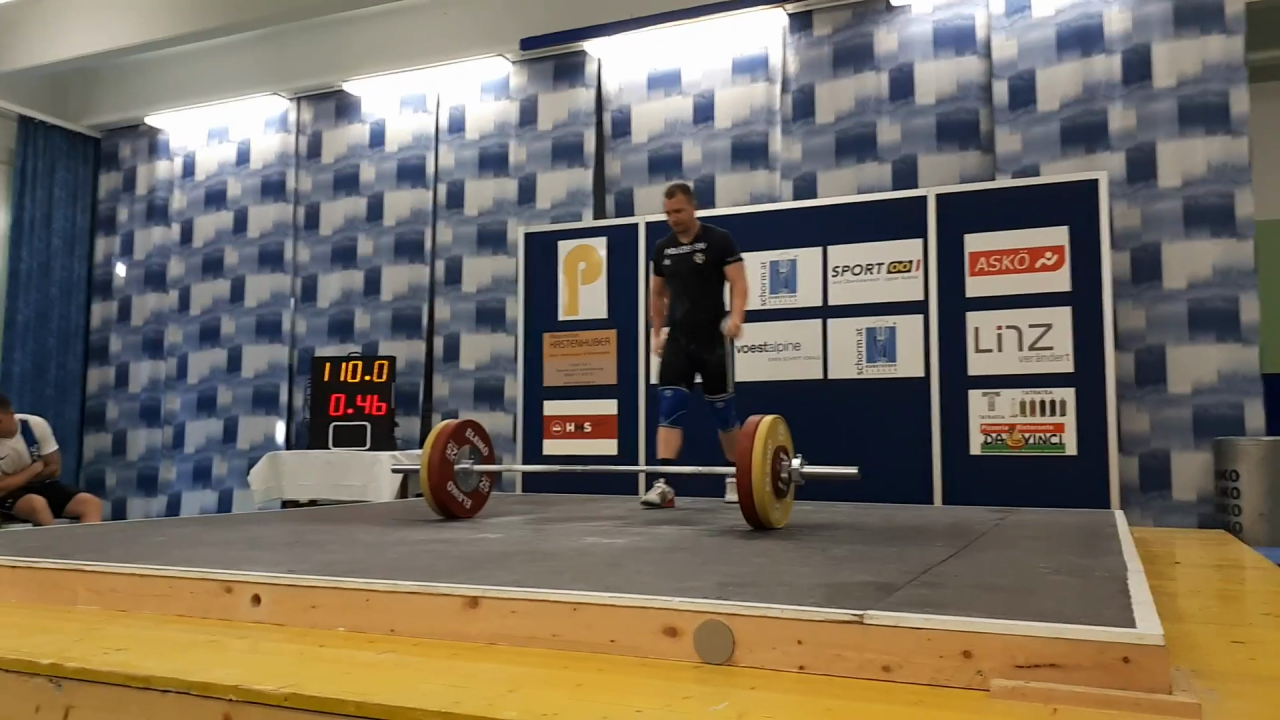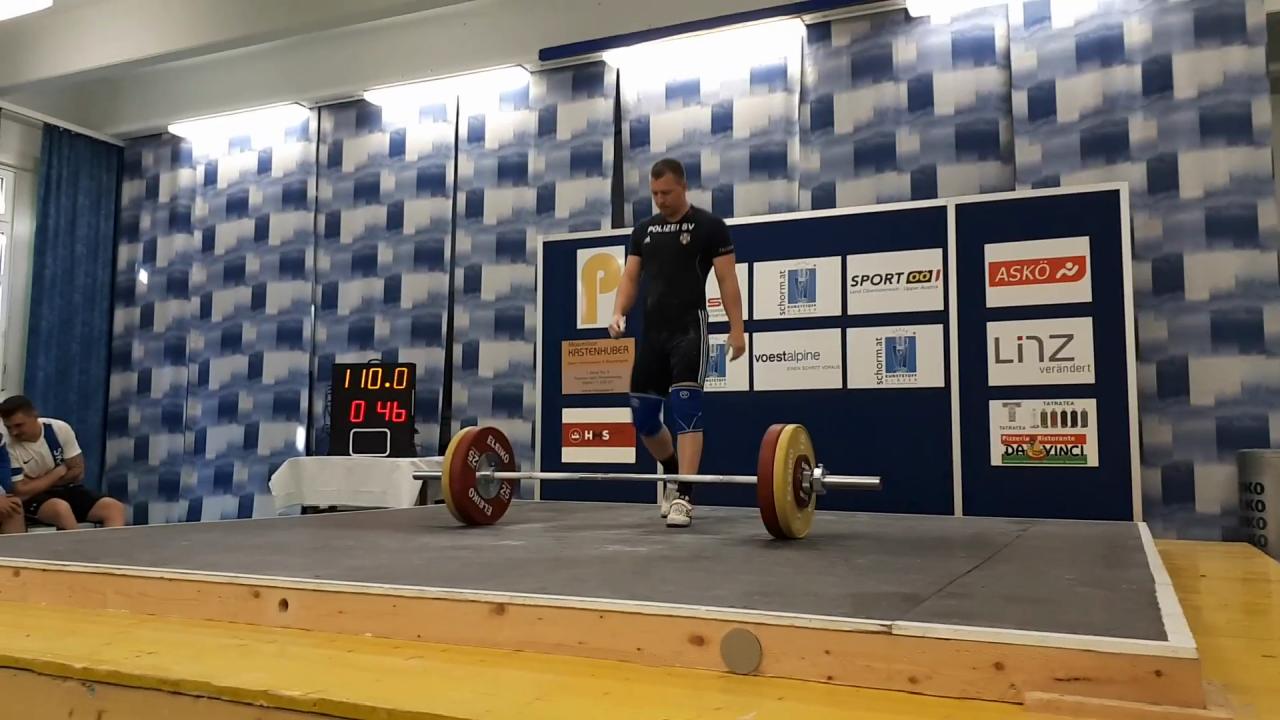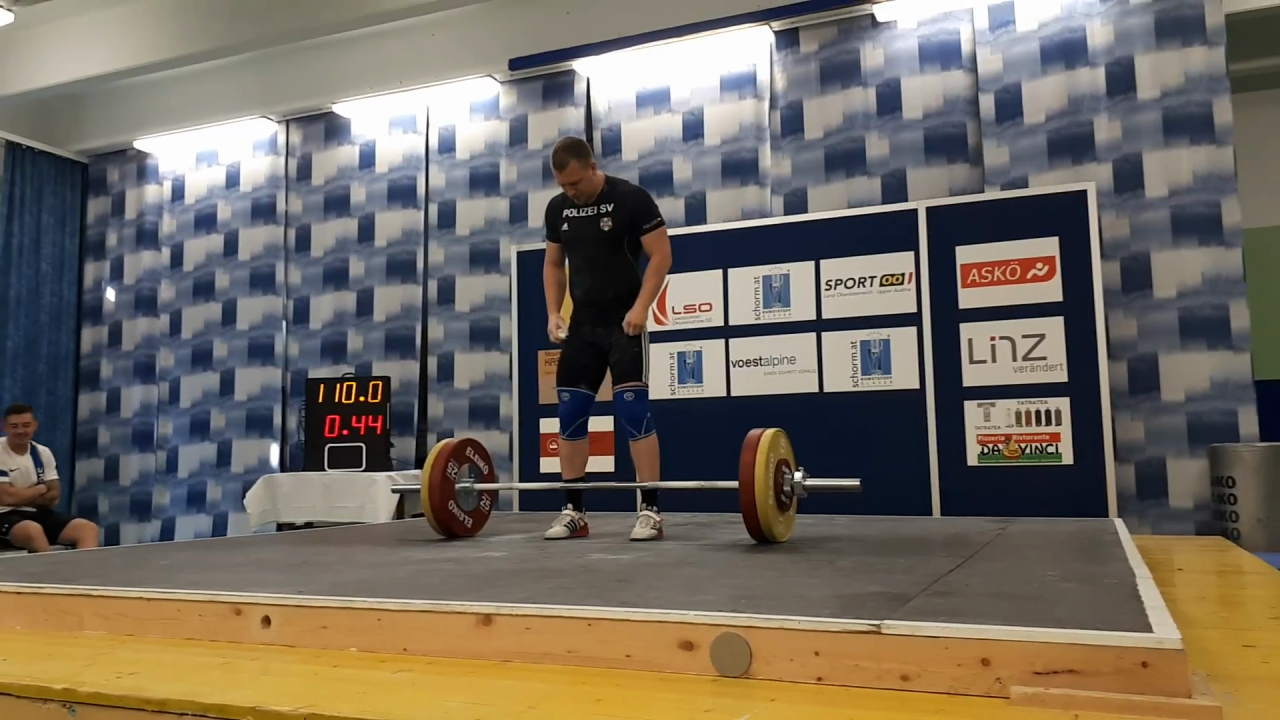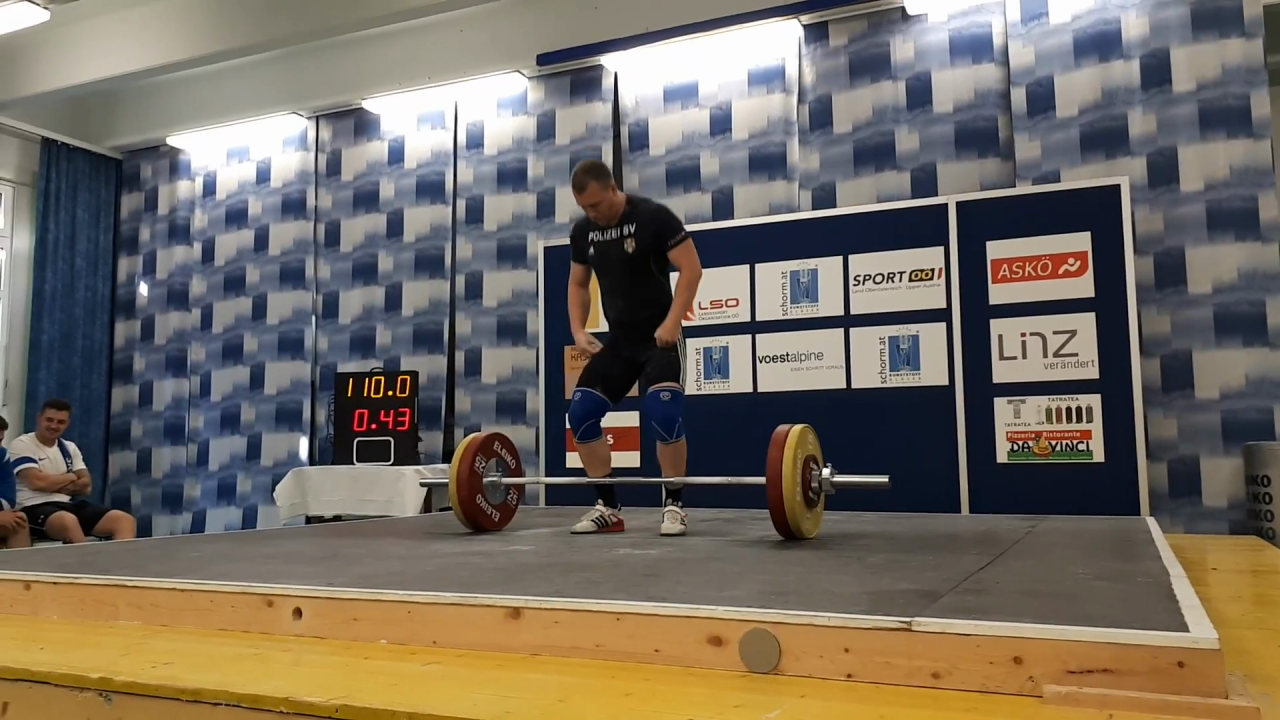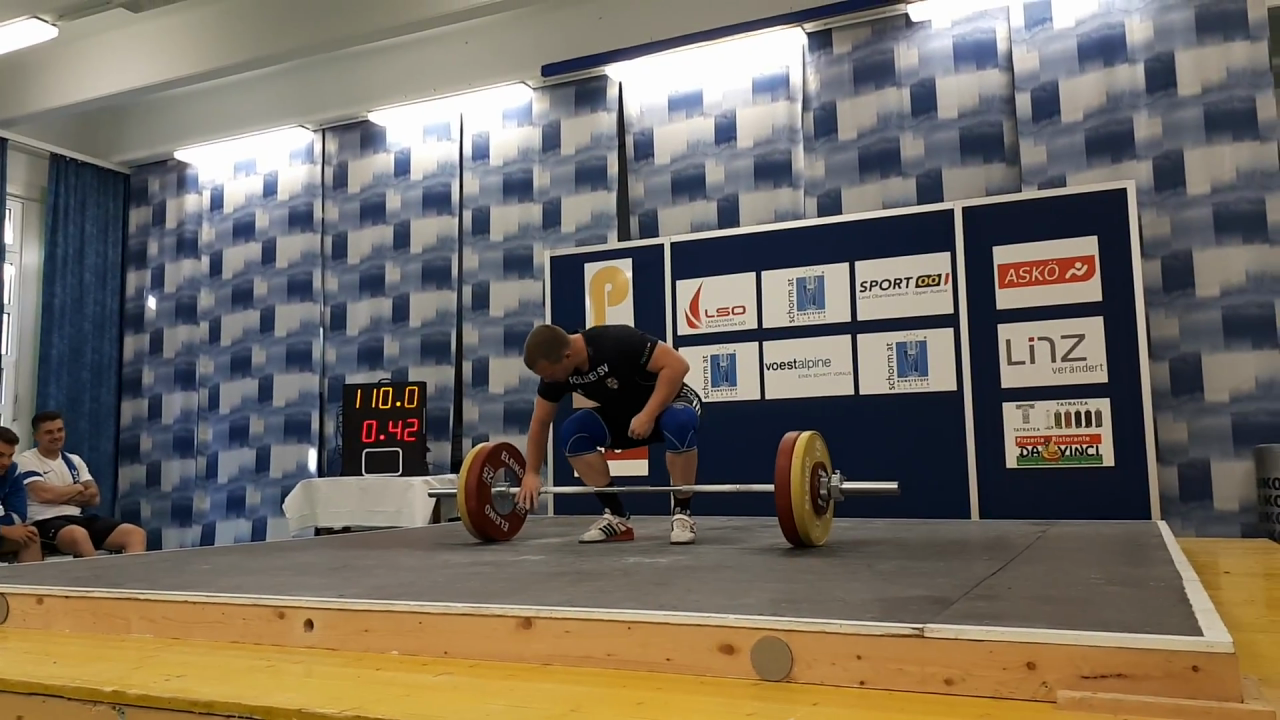
dt=1s
person 1, frame 1
left shoulder: (719, 240)
right shoulder: (662, 248)
left elbow: (739, 284)
right elbow: (657, 294)
left wrist: (736, 317)
right wrist: (657, 333)
left hip: (712, 337)
right hip: (677, 339)
left knee: (722, 409)
right knee: (670, 406)
left ankle: (735, 475)
right ankle: (664, 485)
person 1, frame 2
left shoulder: (709, 226)
right shoulder: (643, 230)
left elbow: (727, 279)
right elbow: (630, 277)
left wrist: (737, 328)
right wrist: (618, 313)
left hip: (688, 328)
right hip: (651, 330)
left knee: (685, 406)
right knee: (643, 415)
left ankle: (683, 496)
right ankle: (674, 475)
person 1, frame 3
left shoulder: (632, 199)
right shoulder: (557, 208)
left elbow: (661, 255)
right elbow: (553, 264)
left wrist: (641, 307)
right wrist: (553, 313)
left hip: (624, 322)
right hip: (581, 324)
left knee: (632, 409)
right knee: (570, 413)
left ankle: (650, 511)
right ankle: (573, 510)
person 1, frame 4
left shoulder: (653, 217)
right shoulder: (582, 231)
left elbow: (691, 268)
right elbow: (577, 284)
left wrist: (671, 322)
right wrist: (578, 330)
left hip: (658, 337)
right hip: (617, 340)
left knee: (662, 411)
right knee: (581, 413)
left ankle: (674, 504)
right ankle: (608, 507)
person 1, frame 5
left shoulder: (617, 342)
right shoulder: (555, 372)
left elbow: (677, 365)
right elbow: (540, 422)
left wrist: (647, 416)
right wrist: (531, 474)
left hip: (670, 402)
left knee: (678, 423)
right knee: (572, 432)
left ankle: (682, 514)
right ankle: (617, 517)
